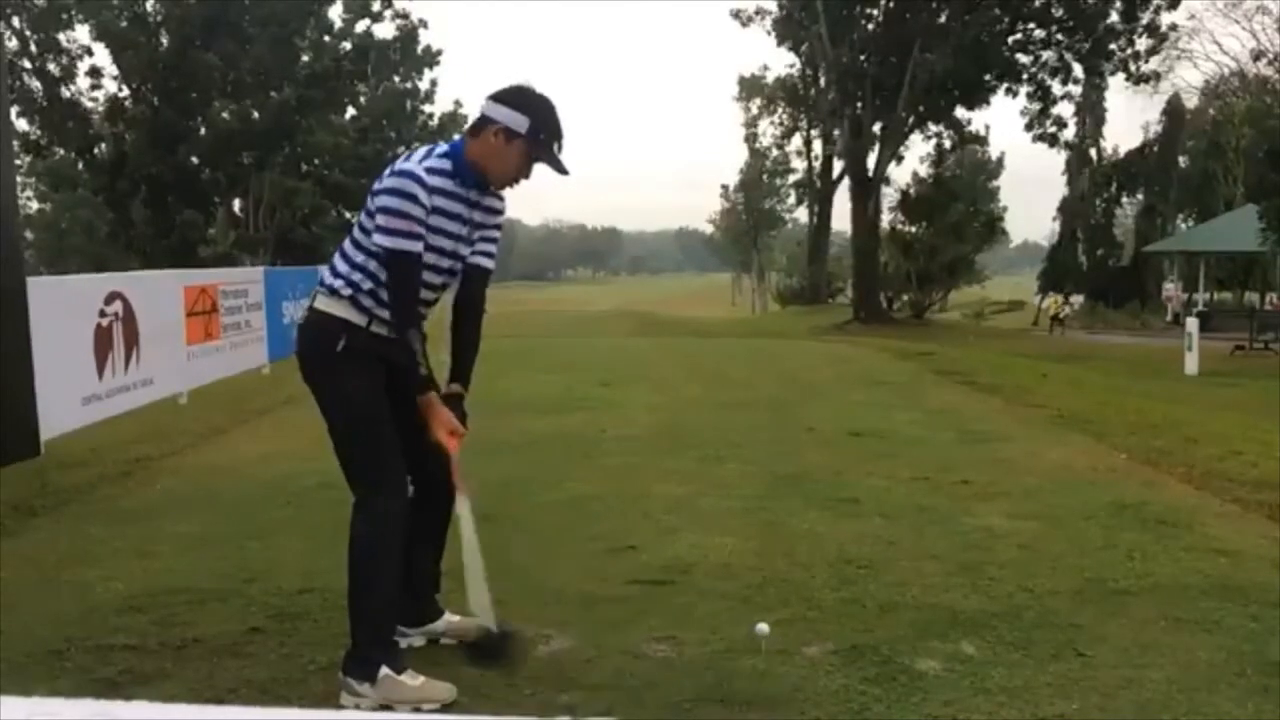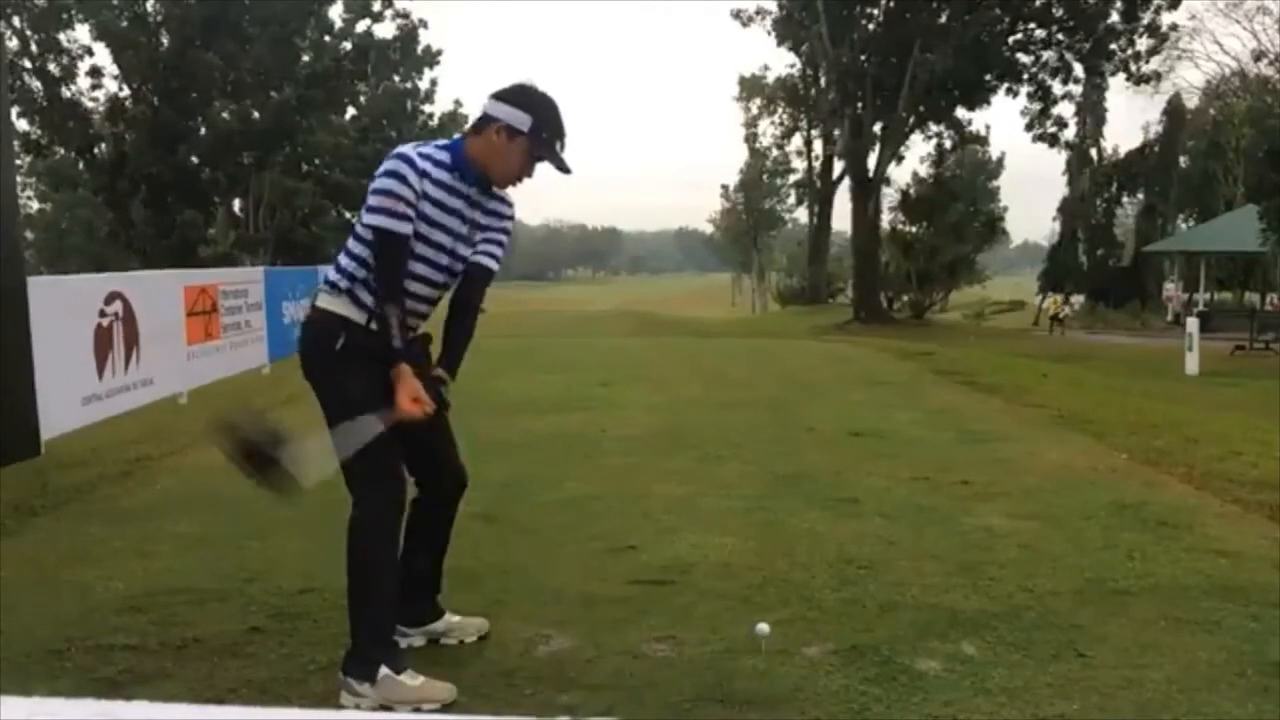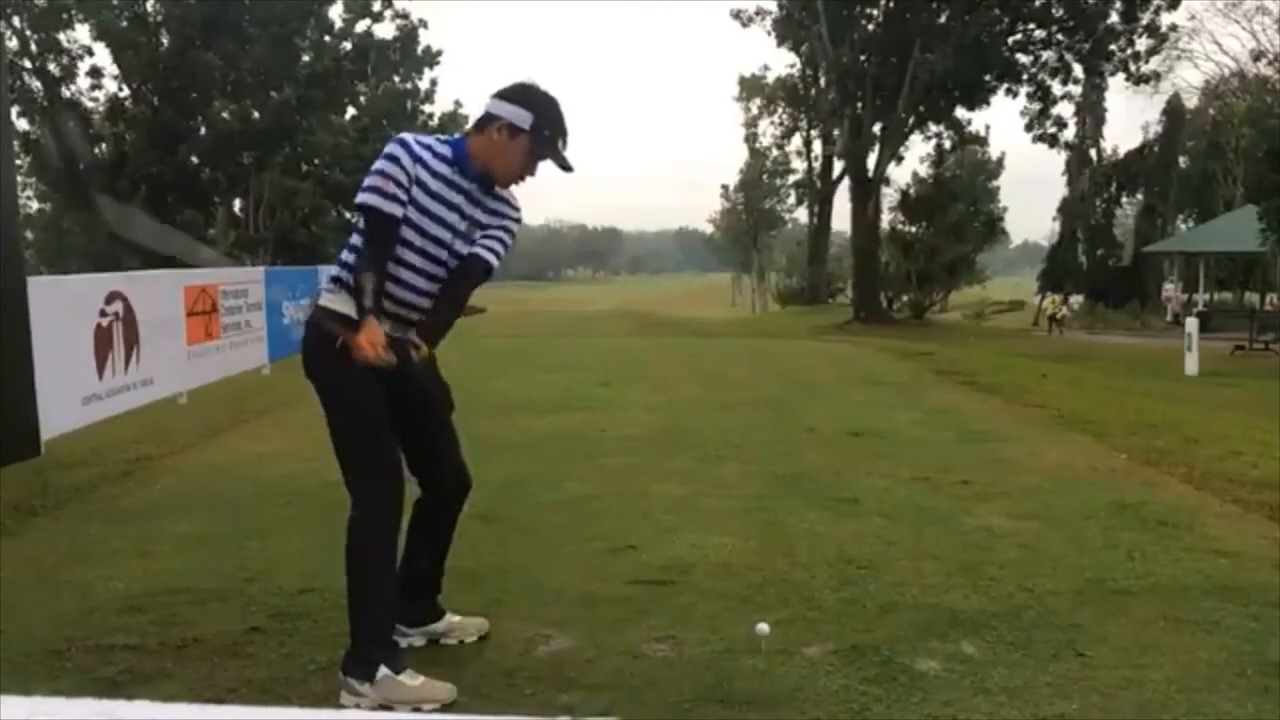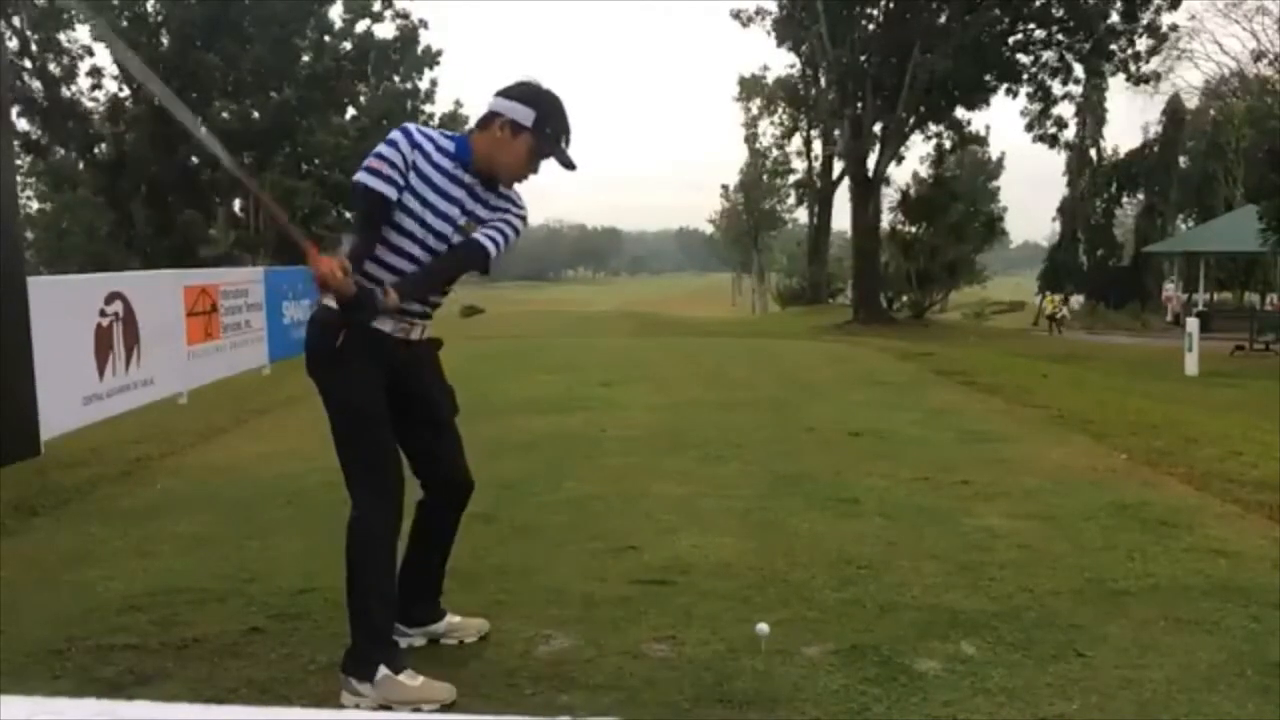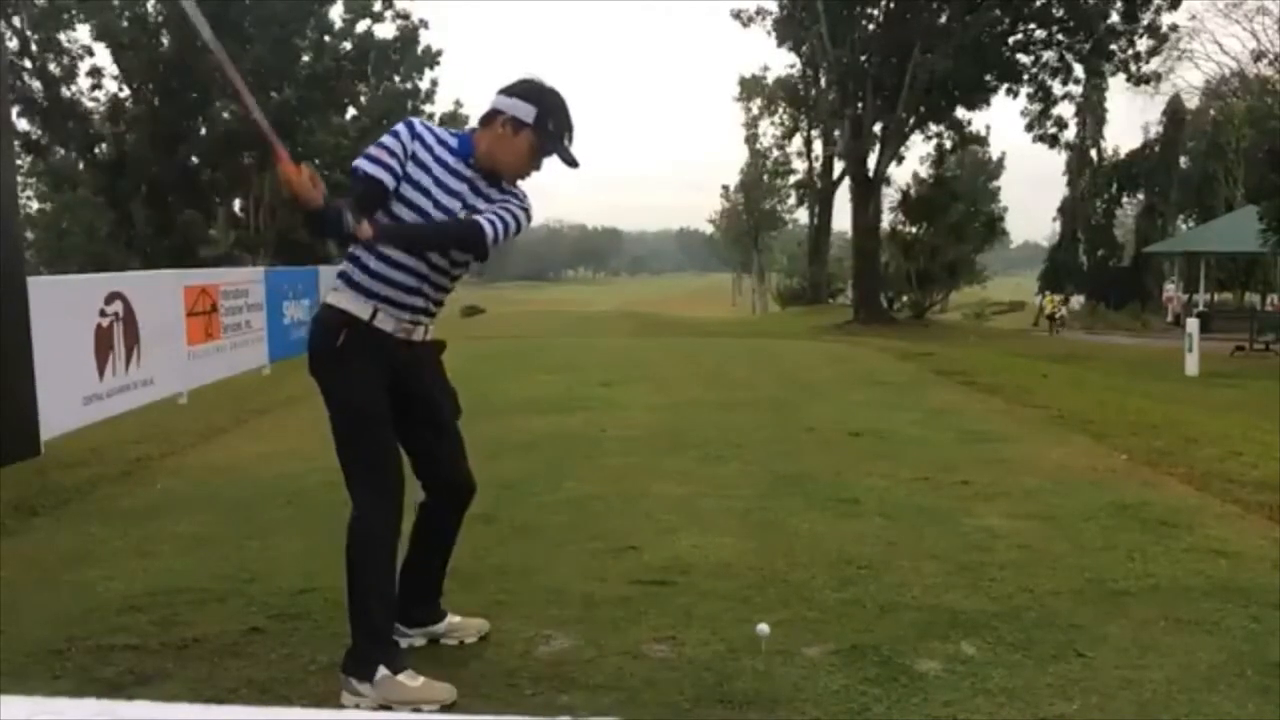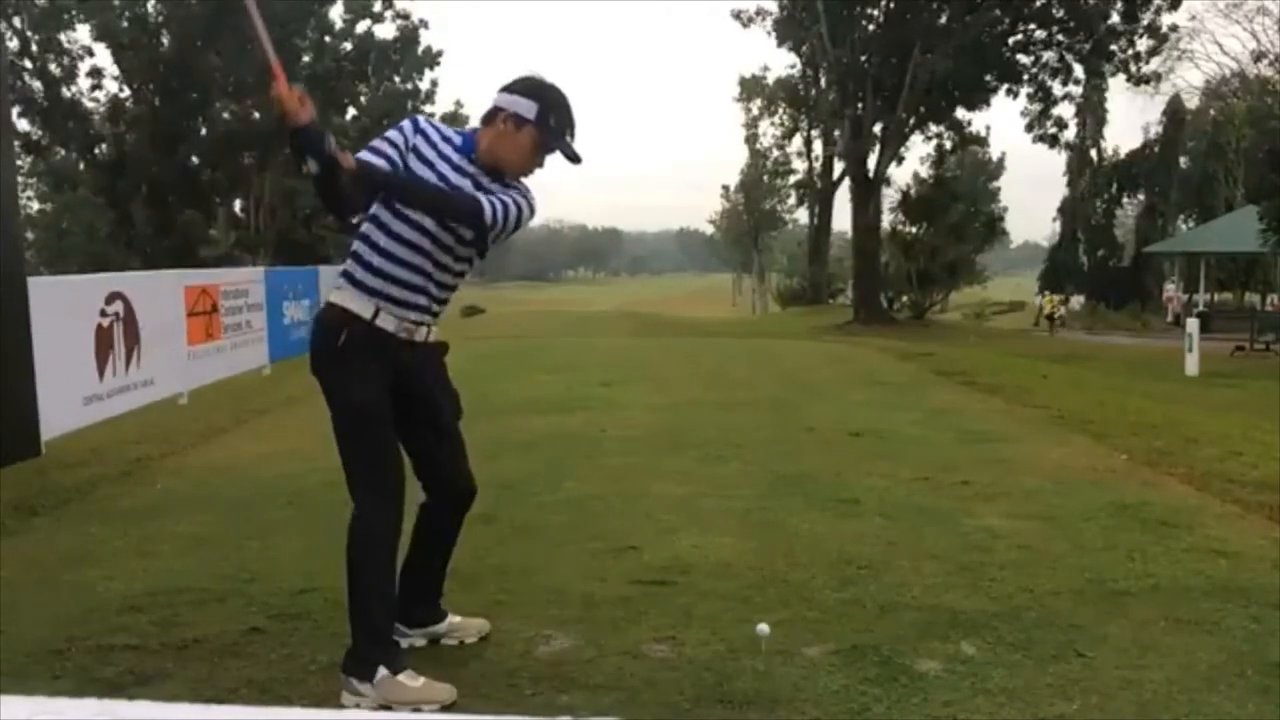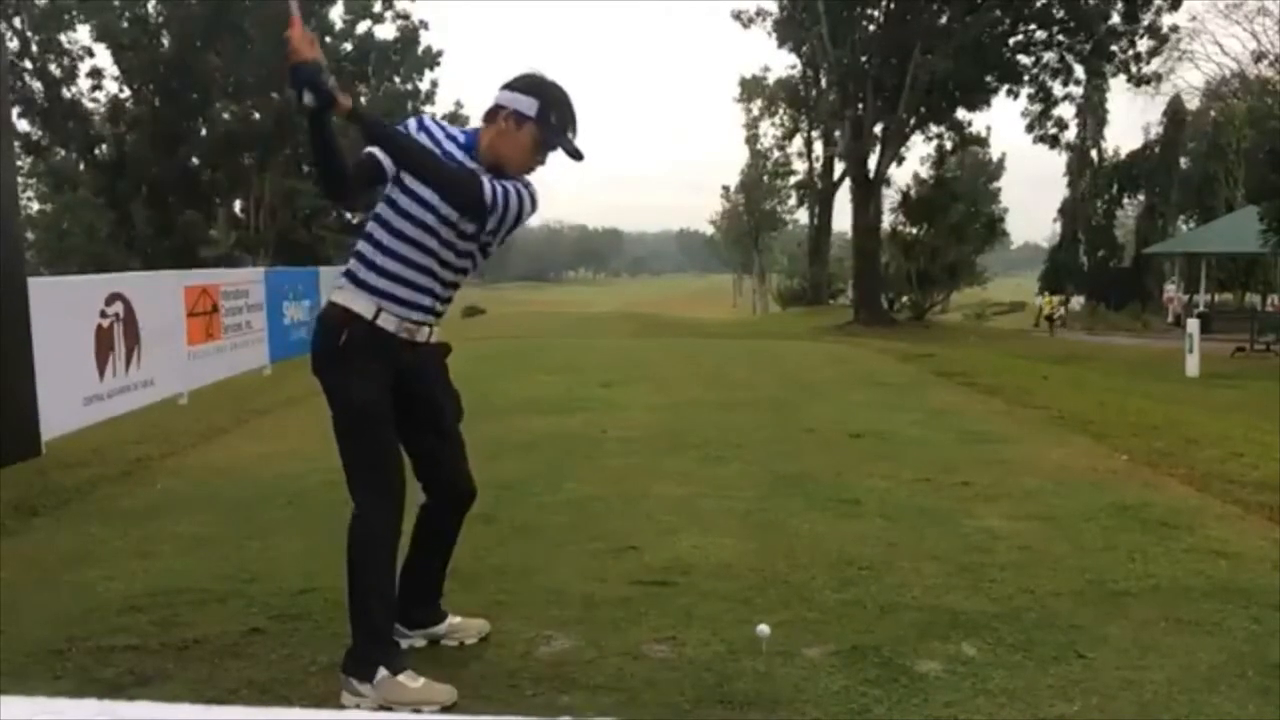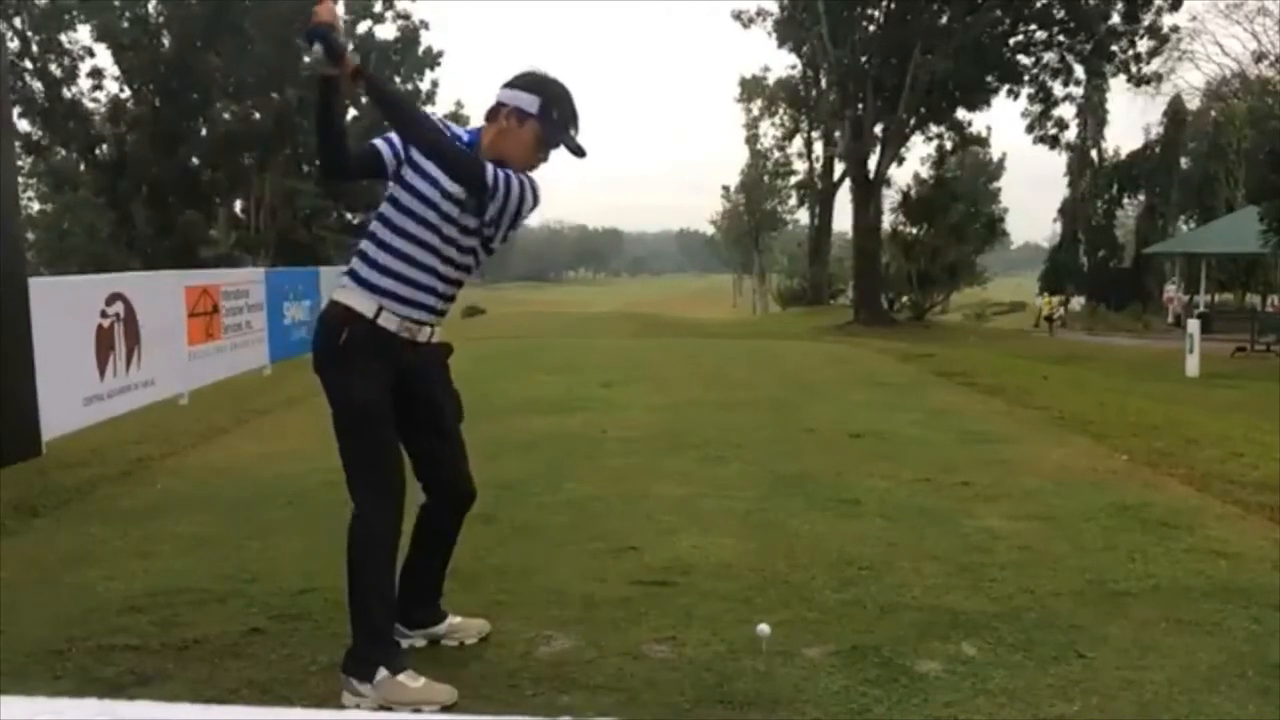
dt=0.2s
person 1, frame 1
left shoulder: (489, 205)
right shoulder: (413, 178)
left elbow: (470, 301)
right elbow: (401, 296)
left wrist: (454, 395)
right wrist: (427, 399)
left hip: (395, 343)
right hip: (342, 339)
left knee: (437, 477)
right knee: (384, 491)
left ankle: (415, 612)
right ankle: (369, 669)
person 1, frame 2
left shoulder: (498, 212)
right shoulder: (411, 167)
left elbow: (468, 299)
right elbow: (386, 275)
left wrist: (438, 378)
right wrist: (398, 374)
left hip: (404, 347)
right hip: (345, 338)
left knee: (444, 478)
right knee: (381, 489)
left ankle: (415, 612)
right ankle: (368, 668)
person 1, frame 3
left shoulder: (503, 213)
right shoulder: (409, 154)
left elbow: (458, 287)
right elbow: (373, 248)
left wrist: (415, 344)
right wrist: (368, 326)
left hip: (407, 344)
right hip: (344, 336)
left knee: (448, 480)
right knee: (380, 490)
left ankle: (415, 612)
right ankle: (368, 667)
person 1, frame 4
left shoulder: (507, 211)
right shoulder: (410, 143)
left elbow: (450, 265)
right elbow: (367, 229)
left wrist: (382, 293)
right wrist: (349, 271)
left hip: (408, 344)
right hip: (347, 336)
left knee: (450, 481)
right knee: (379, 492)
left ankle: (415, 612)
right ankle: (369, 668)
person 1, frame 5
left shoulder: (512, 207)
right shoulder: (414, 137)
left elbow: (446, 237)
right elbow: (355, 212)
left wrist: (366, 225)
right wrist: (325, 207)
left hip: (411, 346)
right hip: (349, 334)
left knee: (452, 483)
right knee: (379, 493)
left ankle: (416, 613)
right ankle: (370, 669)
person 1, frame 6
left shoulder: (516, 204)
right shoulder: (418, 134)
left elbow: (445, 207)
right elbow: (345, 202)
left wrist: (349, 161)
right wrist: (314, 146)
left hip: (414, 347)
right hip: (353, 335)
left knee: (453, 486)
right knee: (381, 494)
left ankle: (416, 614)
right ankle: (369, 669)
person 1, frame 7
left shoulder: (519, 199)
right shoulder: (425, 132)
left elbow: (442, 182)
right elbow: (340, 187)
left wrist: (353, 111)
right wrist: (319, 107)
left hip: (416, 348)
right hip: (354, 335)
left knee: (452, 488)
right knee: (381, 494)
left ankle: (416, 615)
right ankle: (369, 669)
person 1, frame 8
left shoulder: (521, 193)
right shoulder: (421, 144)
left elbow: (444, 157)
right elbow: (337, 167)
left wrist: (363, 77)
right wrist: (331, 78)
left hip: (418, 349)
right hip: (356, 334)
left knee: (453, 488)
right knee: (381, 493)
left ankle: (417, 614)
right ankle: (370, 669)
